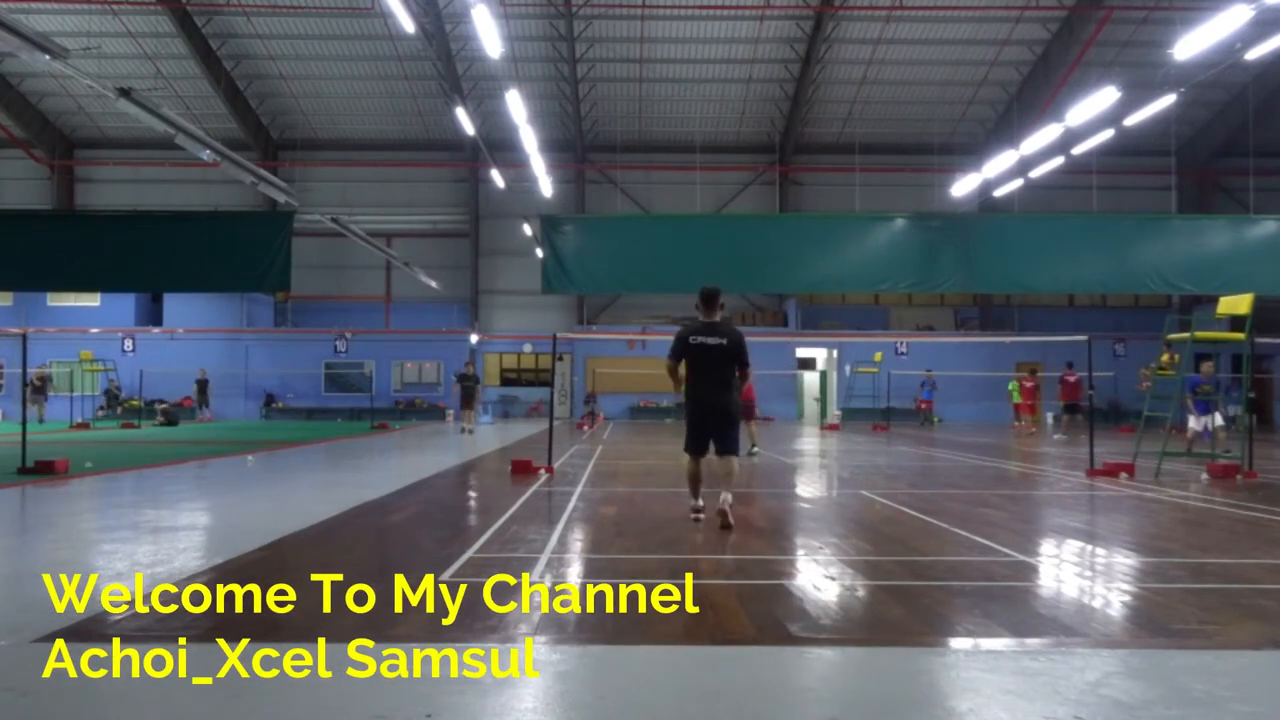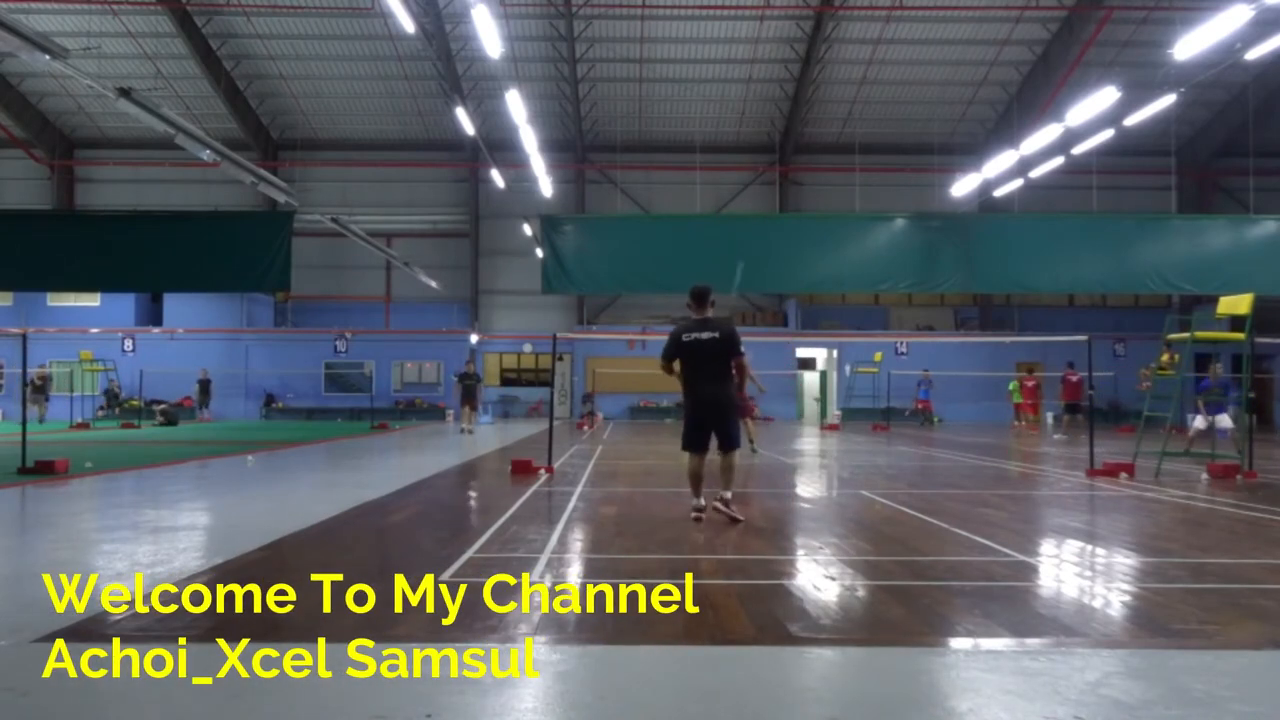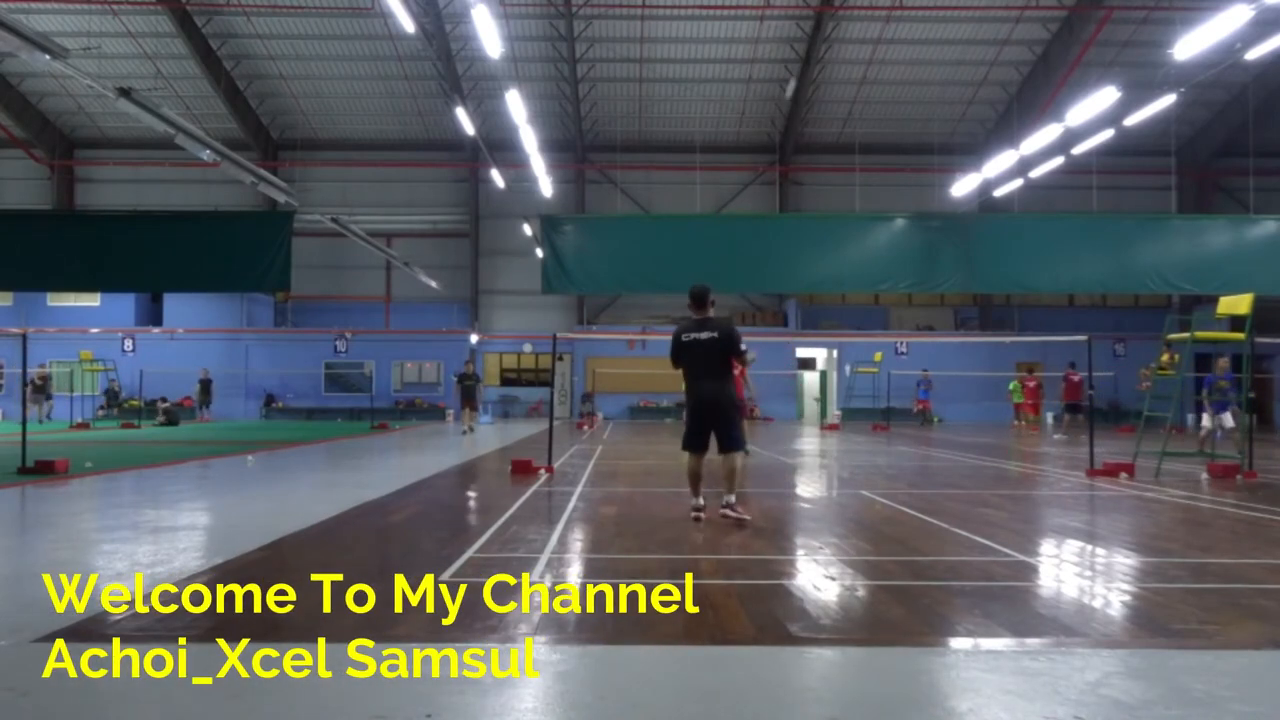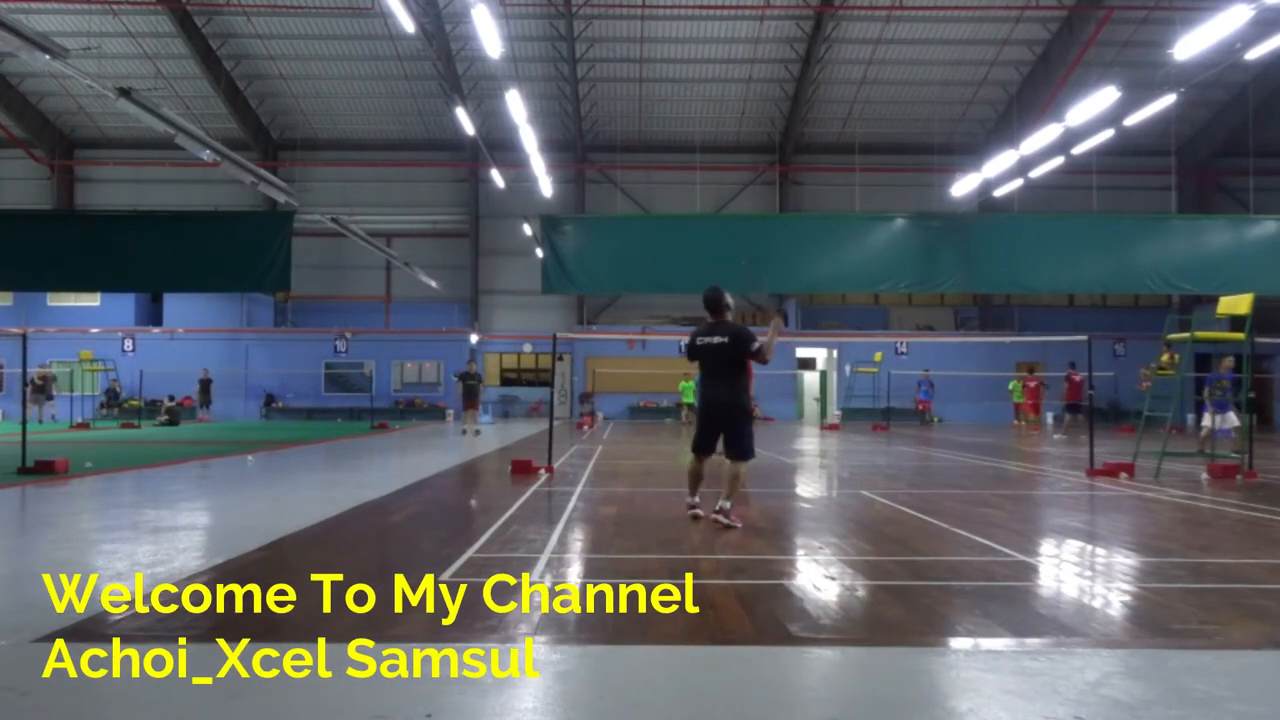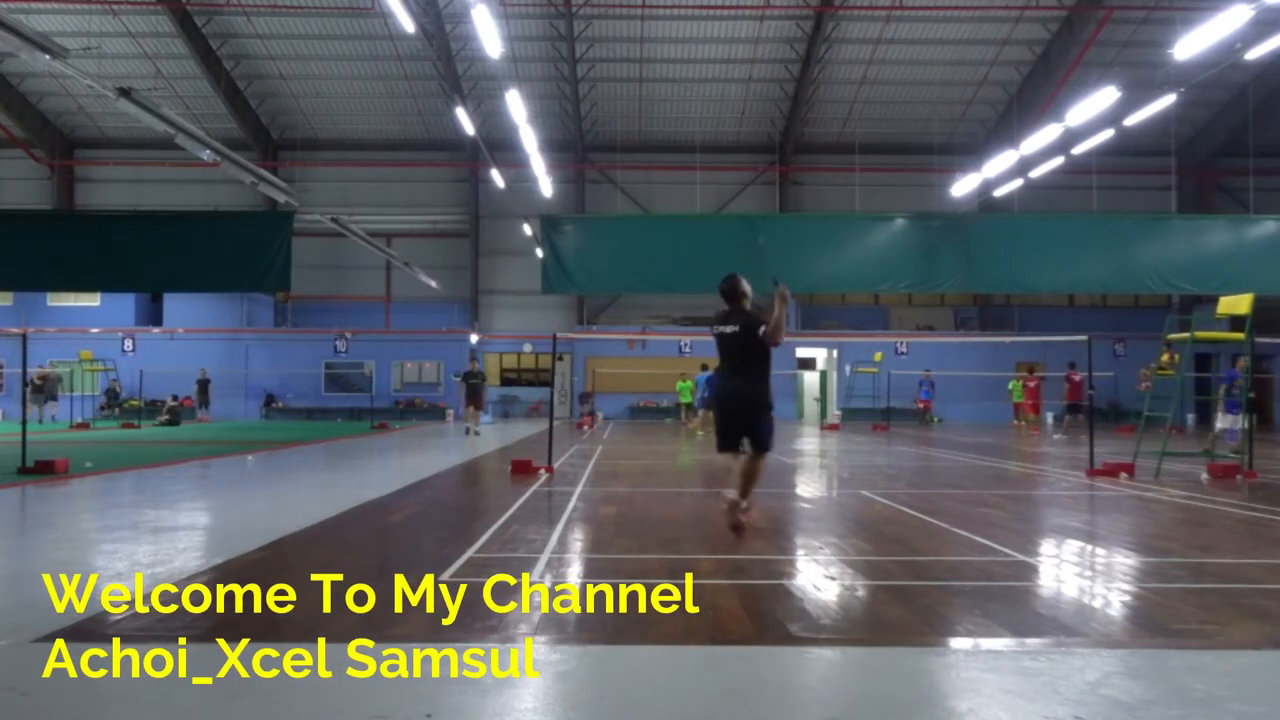
dt=0.3s
person 1, frame 1
left shoulder: (686, 333)
right shoulder: (734, 335)
left elbow: (671, 366)
right elbow: (744, 372)
left wrist: (679, 384)
right wrist: (738, 386)
left hip: (696, 404)
right hip: (725, 405)
left knee: (695, 456)
right knee: (728, 456)
left ankle: (697, 505)
right ankle: (725, 499)
person 1, frame 2
left shoulder: (679, 332)
right shoulder: (726, 329)
left elbow: (665, 365)
right elbow: (740, 364)
right wrist: (741, 384)
left hip: (695, 401)
right hip: (724, 399)
left knee: (696, 454)
right knee: (729, 450)
left ankle: (698, 504)
right ankle: (725, 497)
person 1, frame 3
left shoulder: (681, 332)
right shoulder: (725, 328)
left elbow: (675, 364)
right elbow: (743, 359)
right wrist: (748, 357)
left hip: (696, 400)
right hip: (723, 399)
left knee: (696, 453)
right knee: (733, 451)
left ankle: (697, 504)
right ankle: (730, 501)
person 1, frame 4
left shoulder: (698, 335)
right shoulder: (738, 332)
left elbow: (692, 357)
right elbow: (764, 357)
right wrist: (773, 331)
left hip: (707, 405)
right hip: (736, 405)
left knee: (699, 455)
right knee: (740, 459)
left ankle: (692, 502)
right ankle: (723, 508)
person 1, frame 5
left shoulder: (720, 320)
right shoulder: (749, 319)
right elbow: (773, 338)
right wrist: (781, 305)
left hip: (724, 395)
right hip: (753, 398)
left knee: (730, 452)
right knee: (758, 452)
left ankle: (734, 498)
right ankle: (741, 502)
